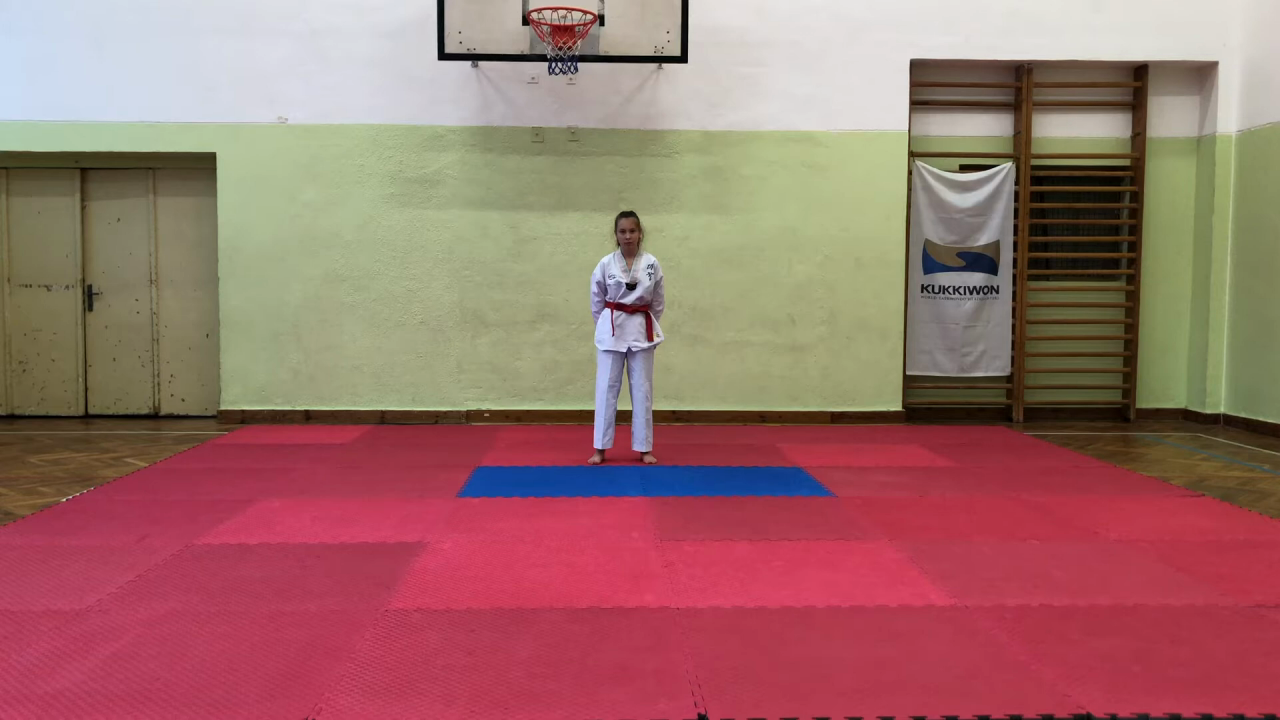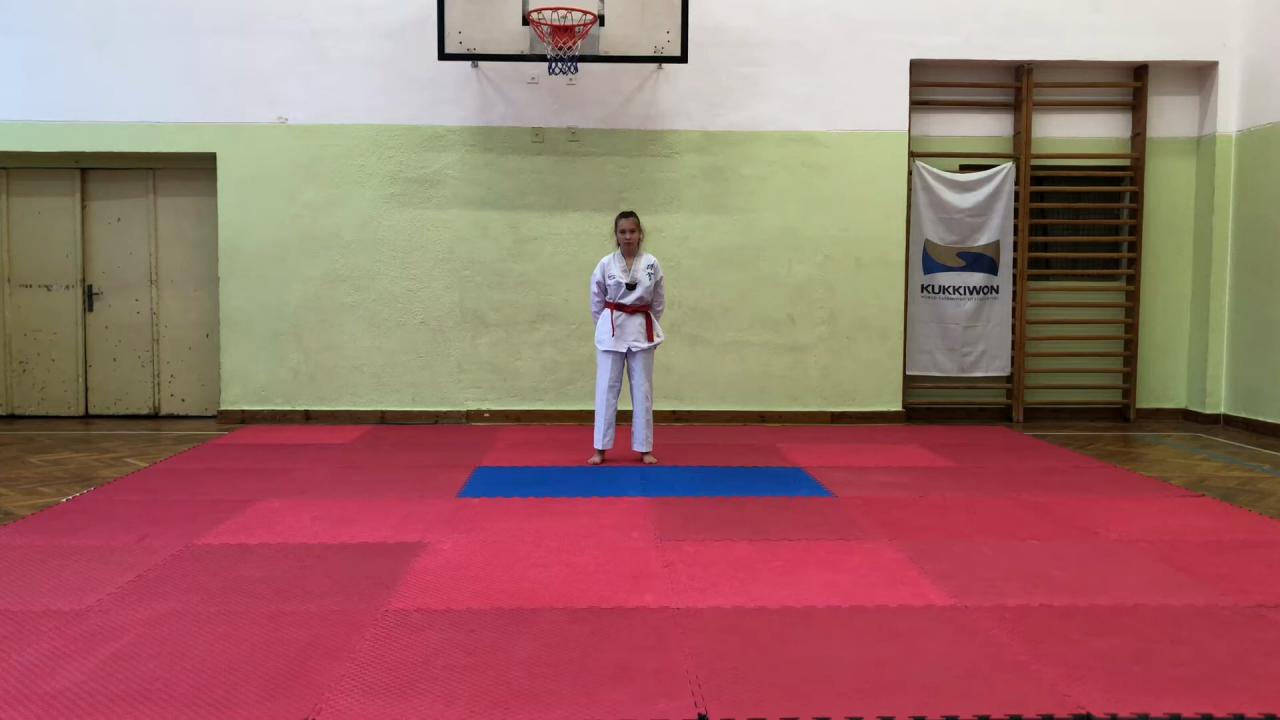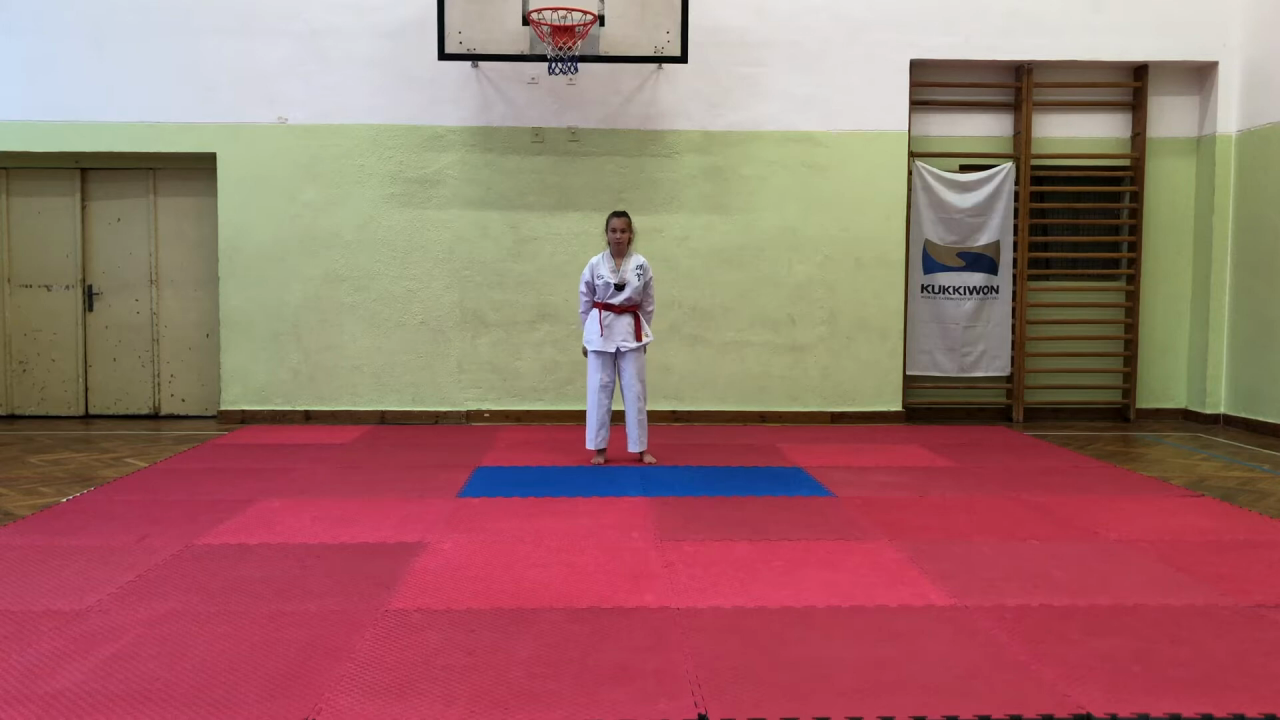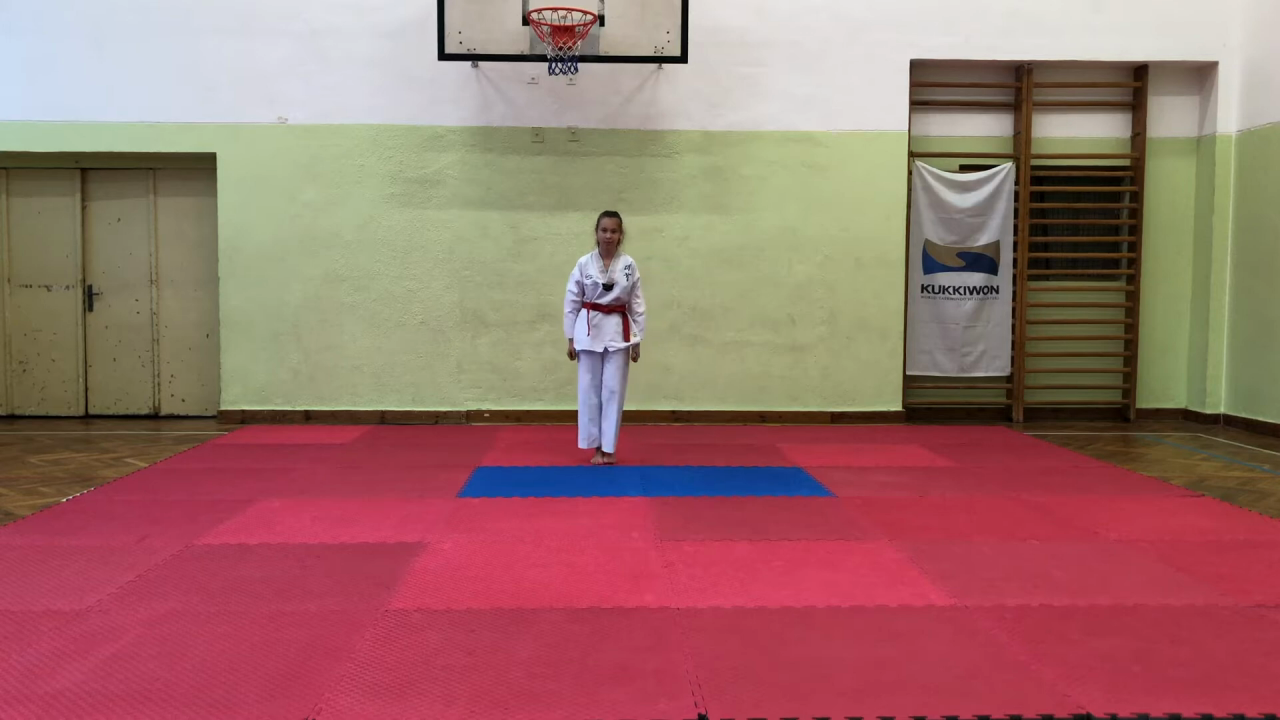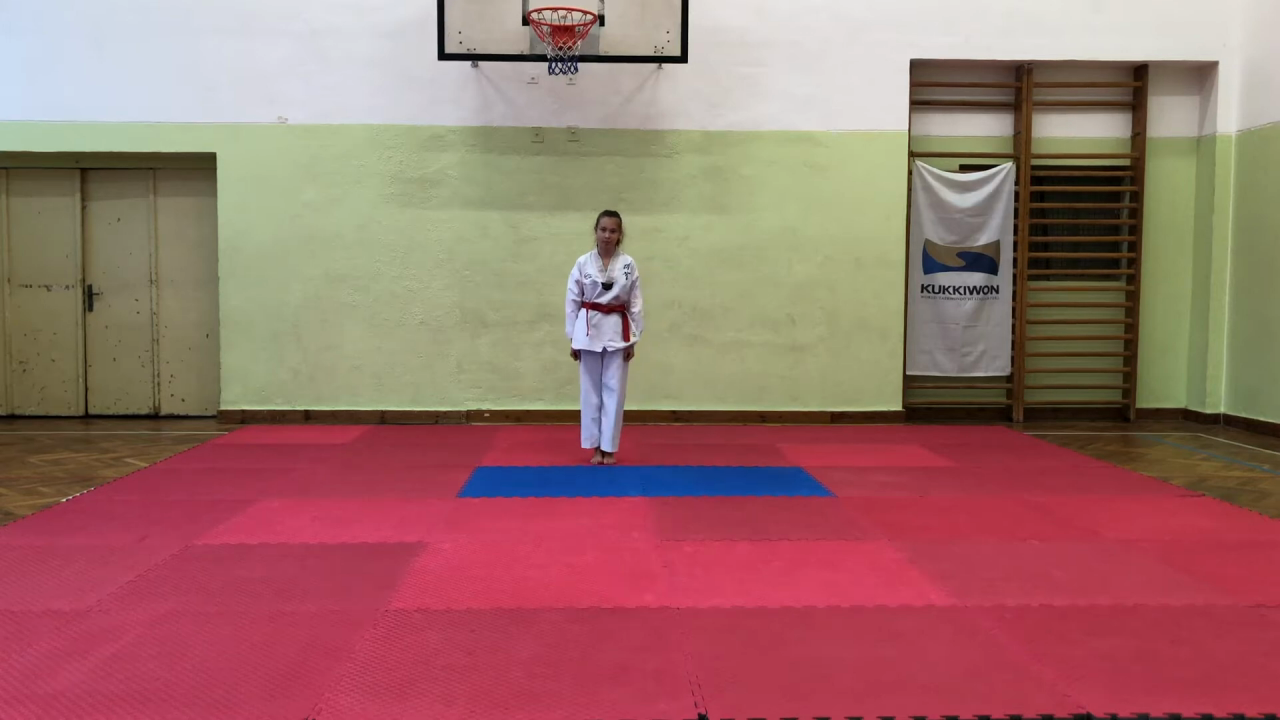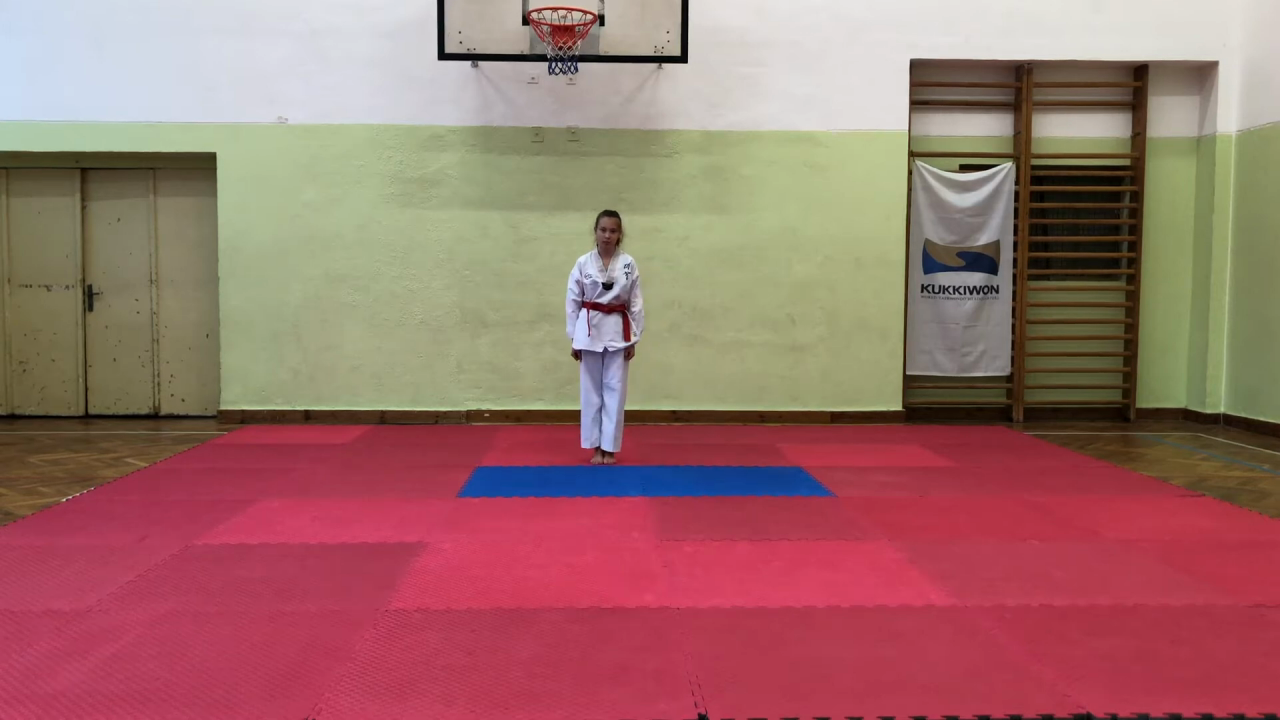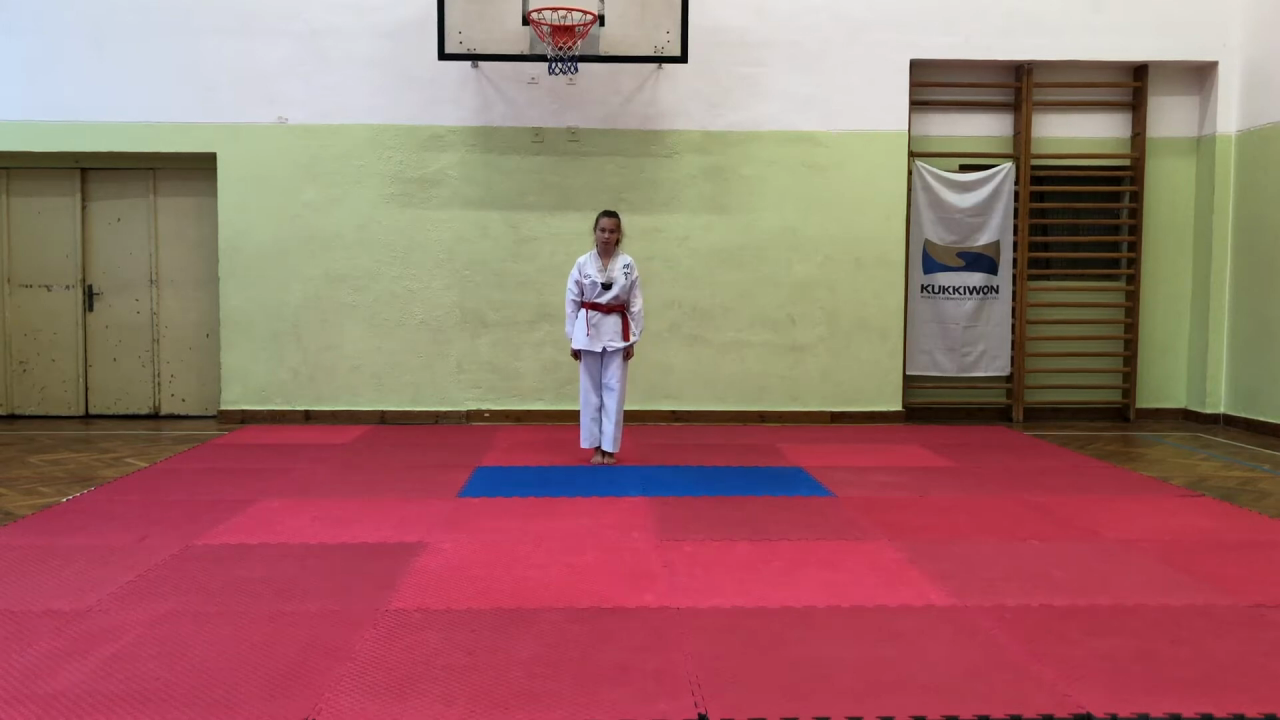
dt=0.4s
person 1, frame 1
left shoulder: (652, 264)
right shoulder: (606, 264)
left elbow: (658, 302)
right elbow: (596, 301)
left wrist: (649, 329)
right wrist: (607, 327)
left hip: (641, 329)
right hip: (612, 329)
left knee: (642, 388)
right knee: (607, 387)
left ankle: (644, 447)
right ankle: (600, 447)
person 1, frame 2
left shoulder: (652, 264)
right shoulder: (606, 264)
left elbow: (658, 303)
right elbow: (597, 302)
left wrist: (648, 329)
right wrist: (607, 327)
left hip: (641, 330)
right hip: (612, 329)
left knee: (642, 389)
right knee: (607, 387)
left ankle: (644, 448)
right ankle: (601, 448)
person 1, frame 3
left shoulder: (641, 264)
right shoulder: (595, 264)
left elbow: (648, 304)
right elbow: (585, 302)
left wrist: (641, 332)
right wrist: (586, 336)
left hip: (630, 330)
right hip: (601, 329)
left knee: (635, 389)
right knee: (599, 388)
left ankle: (641, 448)
right ankle: (599, 447)
person 1, frame 4
left shoulder: (629, 265)
right shoulder: (584, 264)
left elbow: (637, 304)
right elbow: (572, 302)
left wrist: (636, 341)
right wrist: (571, 339)
left hip: (618, 331)
right hip: (589, 330)
left knee: (613, 390)
right knee: (590, 389)
left ankle: (609, 448)
right ankle: (597, 447)
person 1, frame 5
left shoulder: (628, 264)
right shoulder: (583, 263)
left elbow: (635, 304)
right elbow: (572, 302)
left wrist: (633, 340)
right wrist: (573, 339)
left hip: (617, 331)
right hip: (589, 330)
left knee: (613, 389)
right knee: (591, 390)
left ankle: (609, 447)
right ankle: (596, 446)
person 1, frame 6
left shoulder: (628, 264)
right shoulder: (583, 263)
left elbow: (635, 303)
right elbow: (573, 302)
left wrist: (633, 339)
right wrist: (574, 338)
left hip: (617, 330)
right hip: (590, 330)
left knee: (615, 389)
right knee: (591, 389)
left ankle: (609, 448)
right ankle: (596, 446)
person 1, frame 7
left shoulder: (627, 264)
right shoulder: (582, 263)
left elbow: (635, 304)
right elbow: (572, 302)
left wrist: (632, 340)
right wrist: (573, 339)
left hip: (616, 331)
right hip: (589, 330)
left knee: (614, 389)
right knee: (591, 390)
left ankle: (609, 448)
right ankle: (596, 446)
